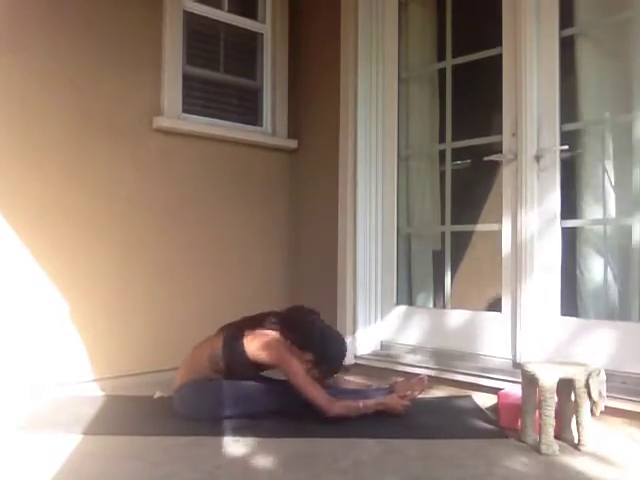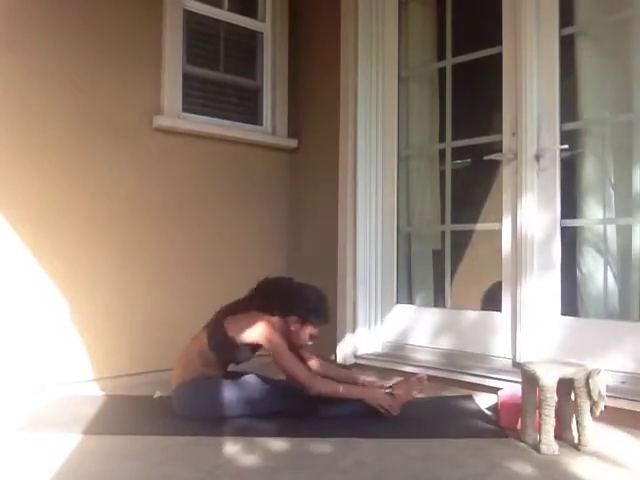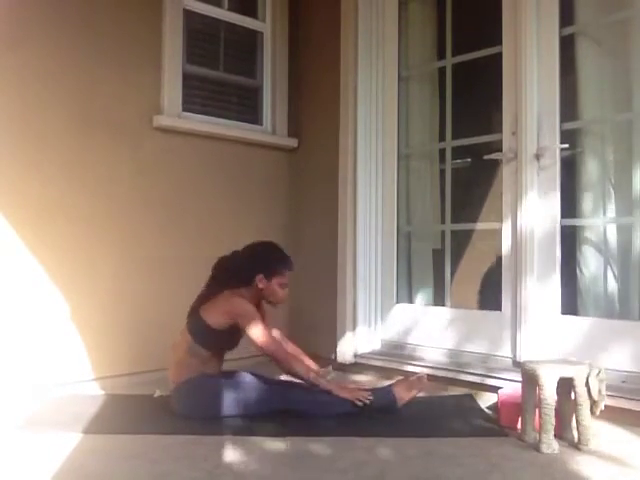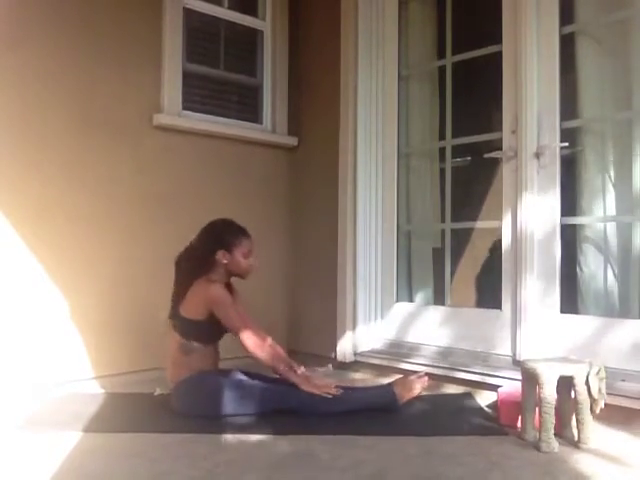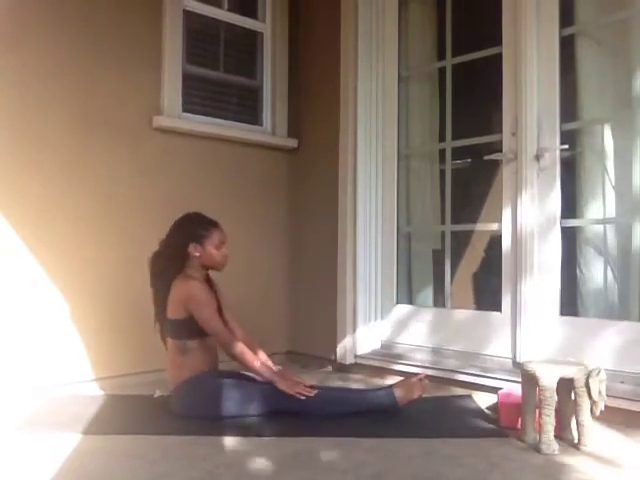
dt=0.3s
person 1, frame 1
left shoulder: (288, 338)
right shoulder: (280, 350)
left elbow: (320, 383)
right elbow: (329, 408)
left wrist: (378, 393)
right wrist: (381, 403)
left hip: (210, 384)
right hip: (195, 394)
left knee: (295, 393)
right knee: (286, 398)
left ankle: (386, 392)
person 1, frame 2
left shoulder: (274, 320)
right shoulder: (264, 328)
left elbow: (311, 362)
right elbow: (310, 383)
left wrist: (360, 380)
right wrist: (364, 393)
left hip: (209, 384)
right hip: (194, 393)
left knee: (289, 392)
right knee: (288, 399)
left ankle: (385, 395)
right ankle: (386, 401)
person 1, frame 3
left shoulder: (244, 300)
right shoulder: (239, 305)
left elbow: (282, 344)
right elbow: (280, 355)
left wrist: (324, 378)
right wrist: (331, 386)
left hip: (207, 384)
right hip: (193, 393)
left knee: (290, 389)
right knee: (289, 398)
left ankle: (386, 395)
right ankle: (389, 398)
person 1, frame 4
left shoulder: (221, 288)
right shoulder: (211, 291)
left elbow: (259, 336)
right elbow: (255, 346)
left wrist: (299, 371)
right wrist: (299, 380)
left hip: (207, 381)
right hip: (193, 391)
left knee: (286, 387)
right knee: (287, 396)
left ankle: (386, 394)
right ankle: (390, 396)
person 1, frame 5
left shoulder: (204, 283)
right shoulder: (189, 288)
left elbow: (237, 333)
right elbow: (229, 342)
left wrist: (274, 370)
right wrist: (275, 377)
left hip: (208, 383)
right hip: (193, 393)
left knee: (292, 388)
right knee: (284, 397)
left ankle: (386, 395)
right ankle: (390, 398)
